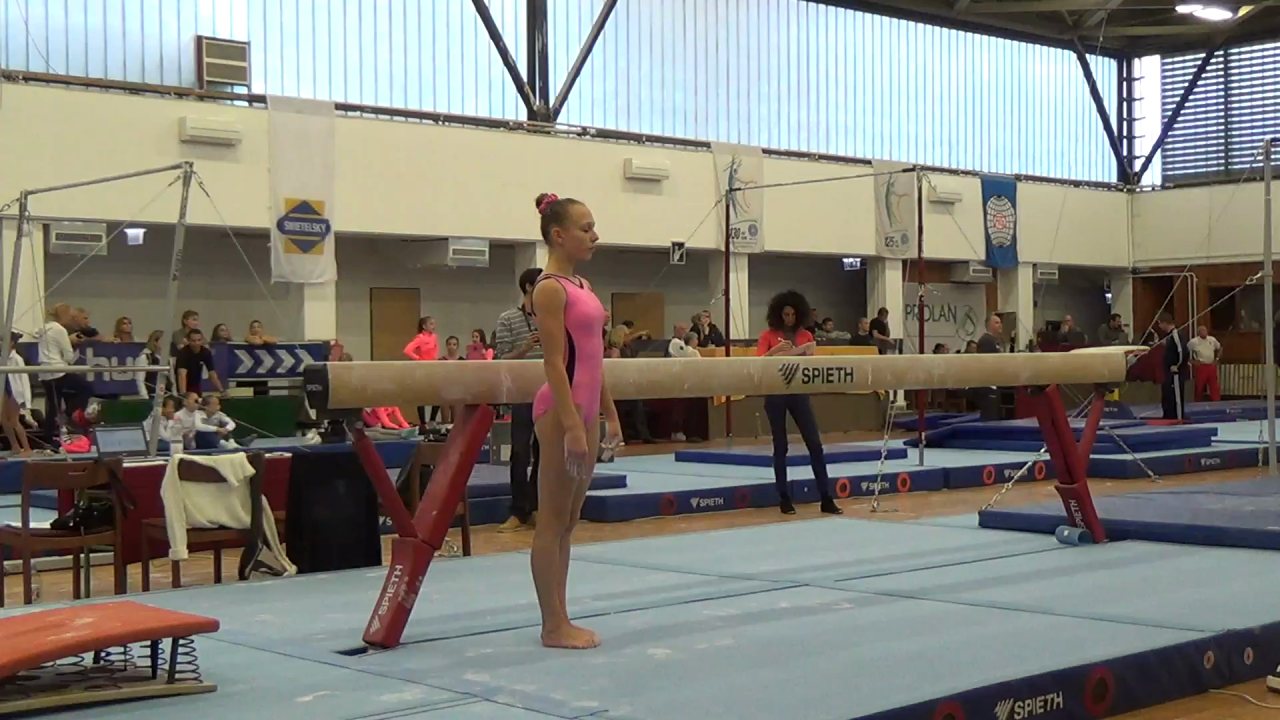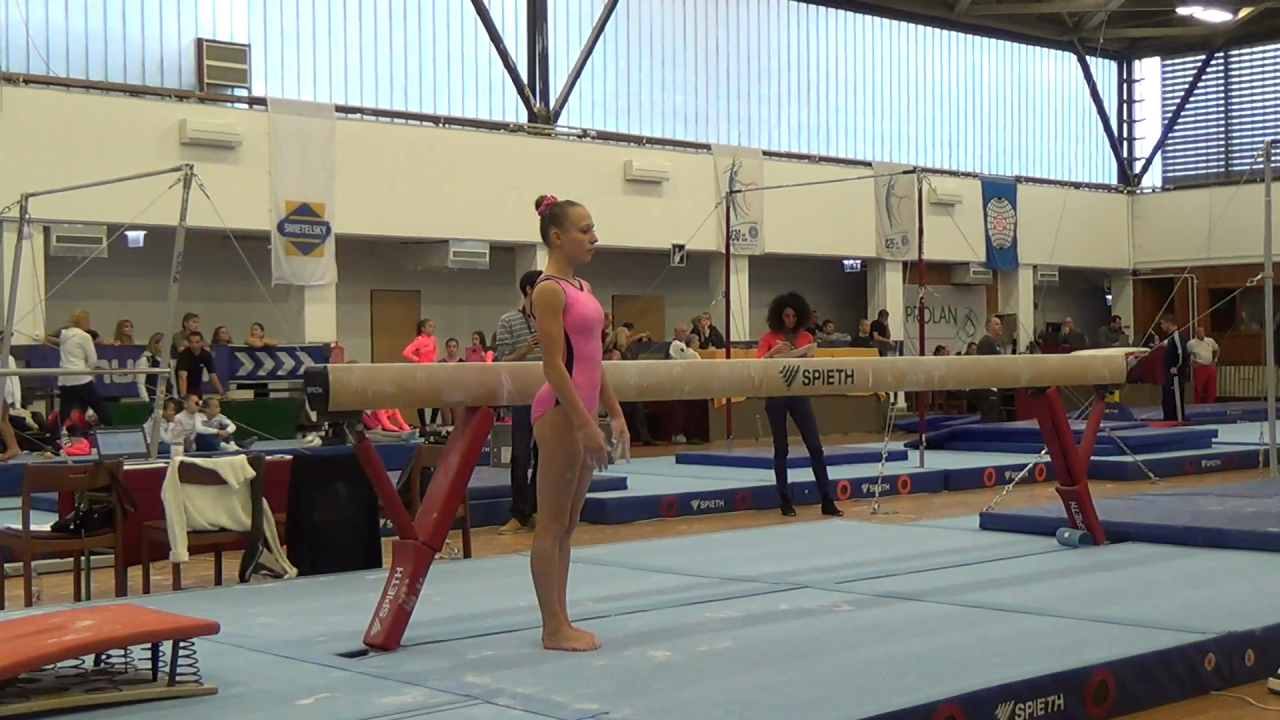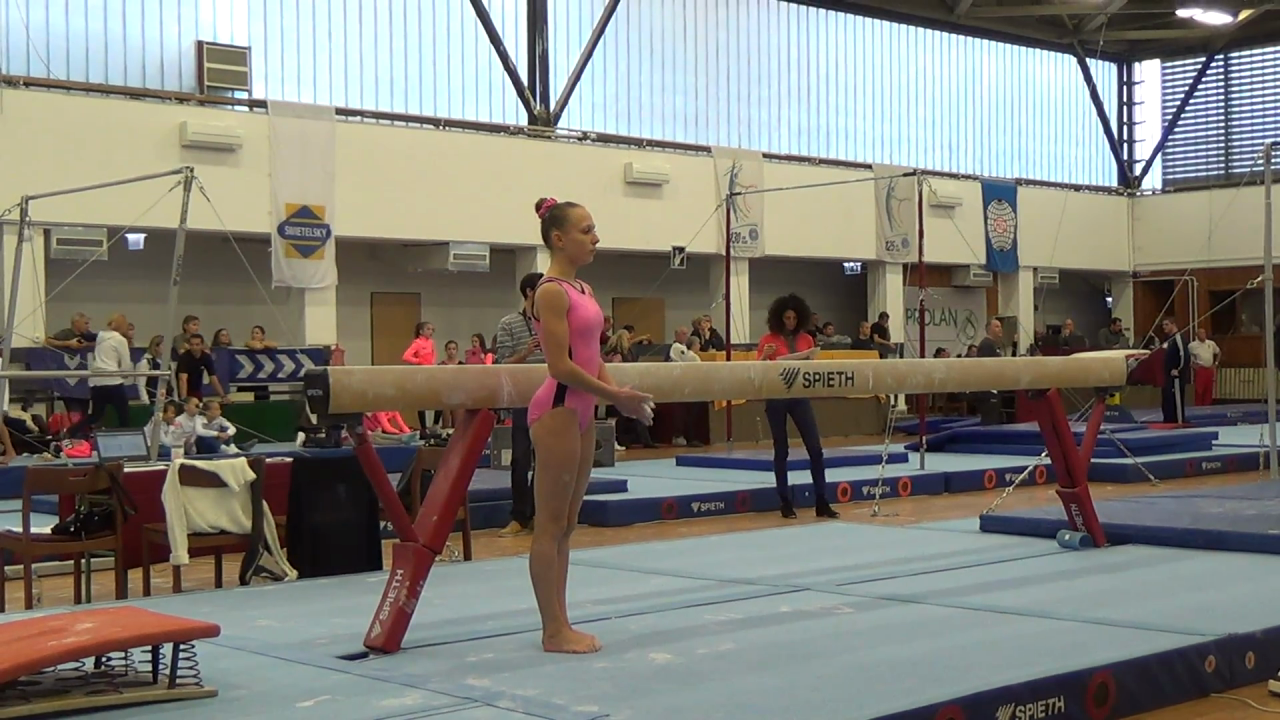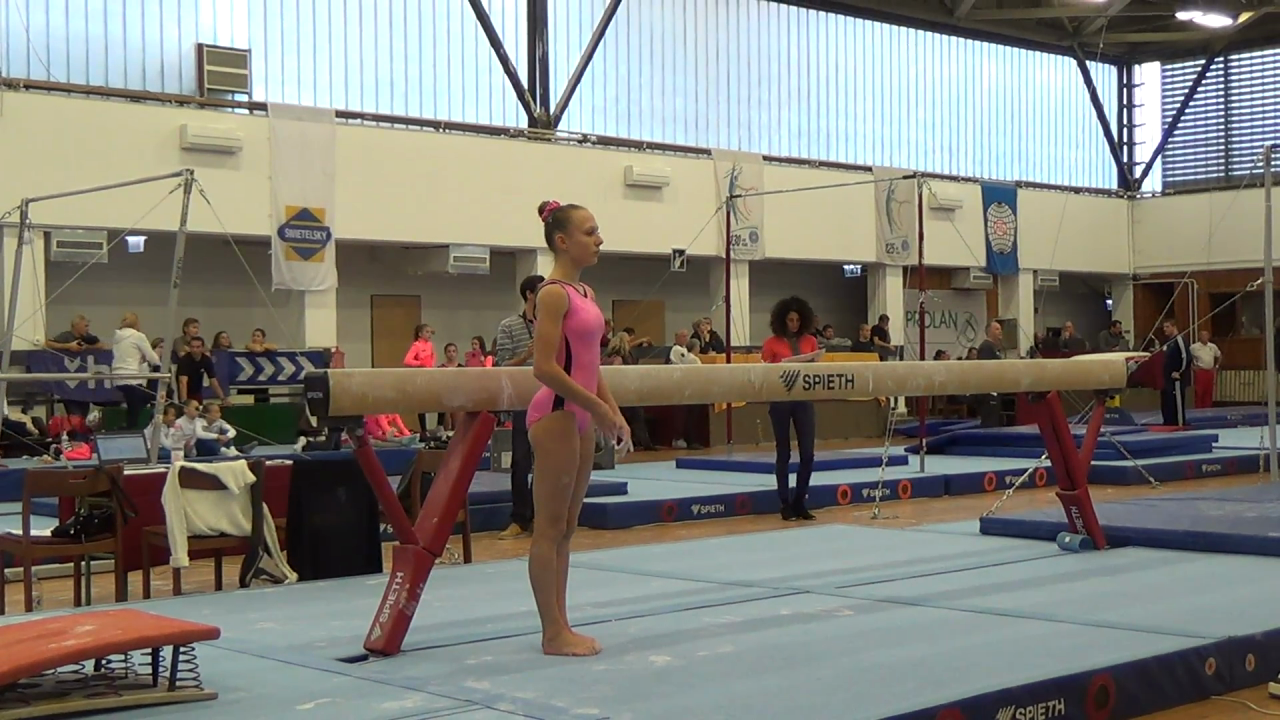
dt=0.3s
person 1, frame 1
left shoulder: (581, 285)
right shoulder: (550, 288)
right elbow: (555, 364)
left wrist: (609, 414)
right wrist: (572, 428)
left hip: (584, 410)
right hip: (562, 411)
left knee: (569, 522)
right knee: (552, 521)
left ankle: (562, 620)
right ankle: (553, 626)
person 1, frame 2
left shoulder: (581, 287)
right shoulder: (550, 290)
right elbow: (554, 365)
left wrist: (615, 414)
right wrist: (585, 425)
left hip: (584, 411)
right hip: (561, 412)
left knee: (568, 524)
right knee: (552, 523)
left ankle: (561, 622)
right ankle: (553, 628)
person 1, frame 3
left shoulder: (582, 289)
right shoulder: (552, 291)
right elbow: (560, 366)
left wrist: (620, 395)
right wrist: (615, 396)
left hip: (581, 414)
right hip: (557, 413)
left knee: (567, 526)
right knee: (550, 526)
left ankle: (563, 624)
right ankle: (553, 631)
person 1, frame 4
left shoulder: (584, 292)
right shoulder: (554, 293)
right elbow: (545, 368)
left wrist: (610, 410)
right wrist: (597, 407)
left hip: (579, 417)
right hip: (556, 416)
left knee: (566, 528)
right knee: (549, 528)
left ankle: (562, 627)
right ankle: (553, 632)
person 2, frame 1
right shoulder: (508, 319)
right elbow: (501, 360)
right wrist: (524, 349)
right knee: (520, 455)
left ankle: (536, 508)
right ankle: (519, 512)
person 2, frame 2
right shoulder: (508, 322)
right elbow: (501, 362)
right wrist: (524, 351)
right knee: (521, 457)
left ankle: (537, 510)
right ankle: (520, 514)
person 2, frame 3
right shoulder: (508, 324)
right elbow: (502, 365)
right wrist: (525, 354)
right knee: (520, 459)
left ankle: (537, 513)
right ankle: (520, 516)
person 2, frame 4
right shoulder: (508, 327)
right elbow: (502, 367)
right wrist: (525, 356)
right knee: (521, 462)
left ankle: (538, 516)
right ankle: (520, 519)
person 3, frame 1
left shoulder: (806, 335)
right shoulder: (768, 335)
left wrist: (808, 358)
right wrist: (775, 350)
left hip: (799, 392)
right hip: (776, 393)
left knee: (815, 445)
right knee: (781, 447)
left ankle: (826, 498)
right ankle: (784, 498)
person 3, frame 2
left shoulder: (806, 337)
right shoulder: (769, 337)
left wrist: (808, 359)
right wrist: (774, 351)
left hip: (799, 394)
right hip: (776, 395)
left knee: (815, 446)
right knee: (781, 448)
left ankle: (826, 500)
right ankle: (785, 500)
person 3, frame 3
left shoulder: (806, 339)
right shoulder: (768, 340)
right wrist: (765, 356)
left hip: (800, 396)
right hip: (776, 397)
left knee: (815, 449)
right knee: (781, 450)
left ankle: (822, 501)
right ankle: (786, 502)
person 3, frame 4
left shoulder: (810, 341)
right shoulder: (771, 343)
left hip: (804, 399)
right hip: (780, 400)
left knee: (808, 453)
right knee: (783, 453)
left ankle: (799, 503)
right ankle: (786, 504)
